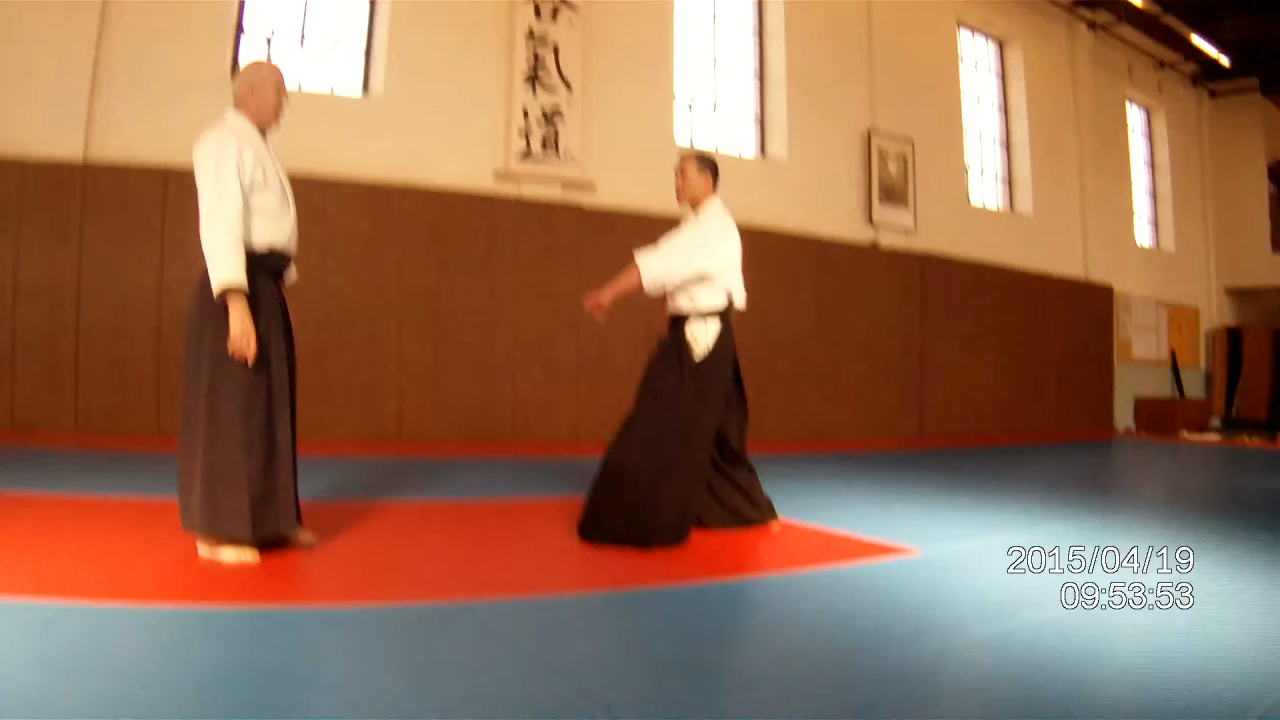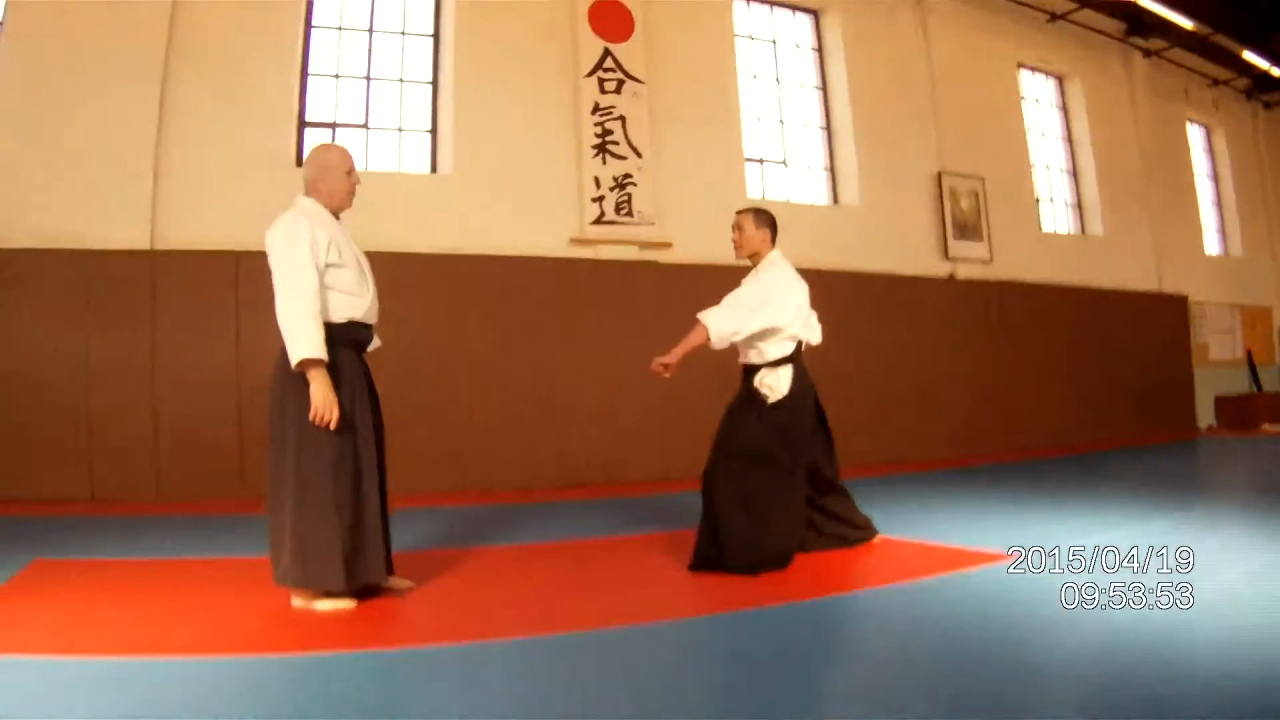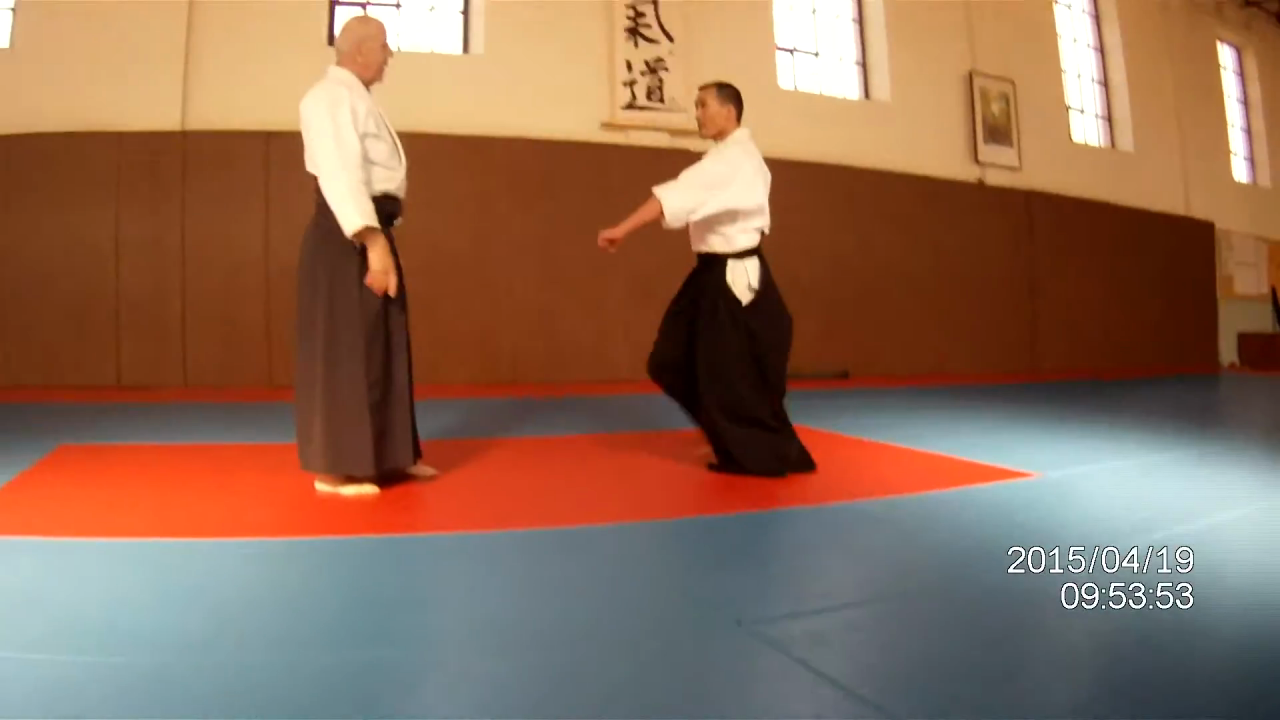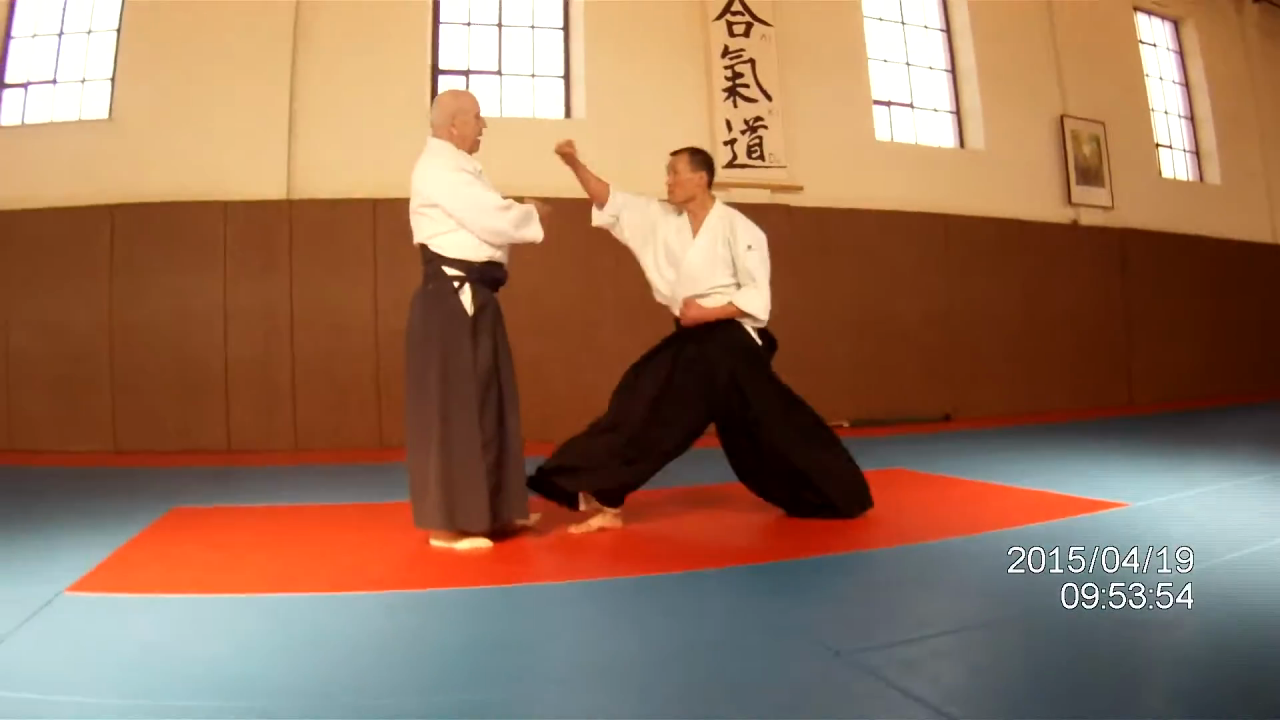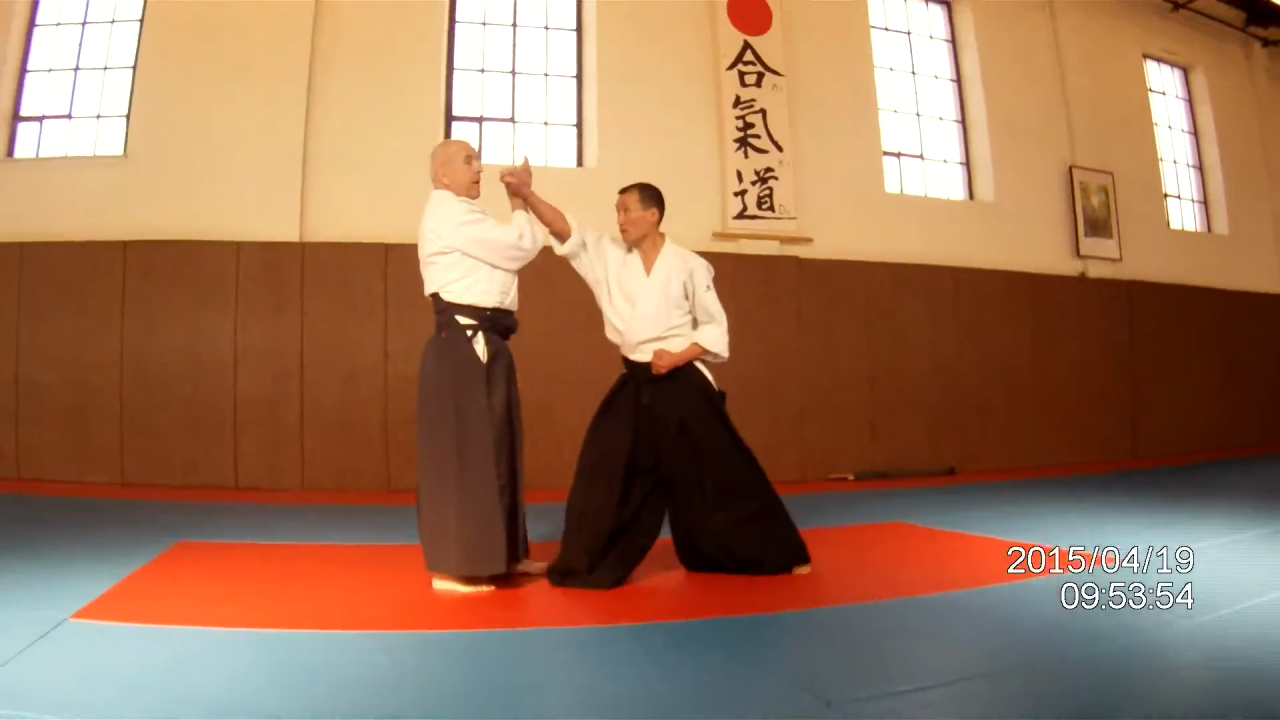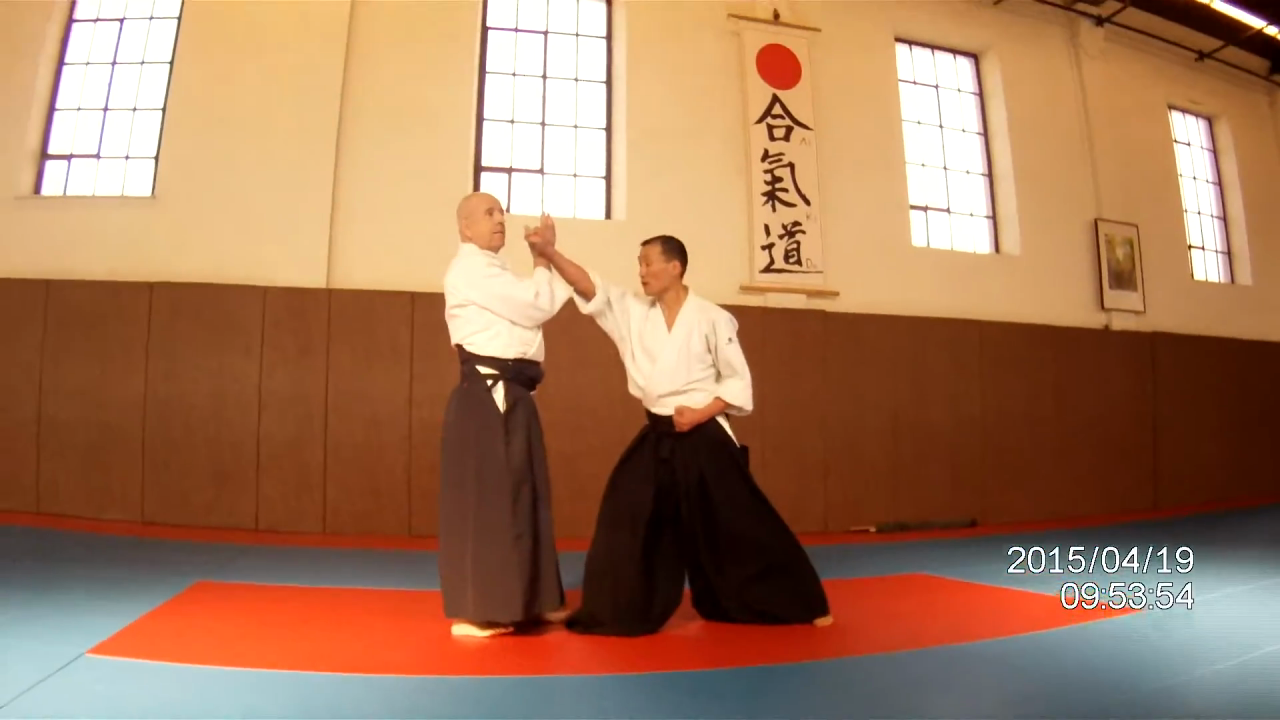
dt=0.3s
person 1, frame 1
left shoulder: (253, 144)
right shoulder: (225, 142)
right elbow: (220, 224)
right wrist: (237, 302)
left hip: (263, 288)
right hip: (238, 290)
left knee: (265, 408)
right knee: (230, 409)
left ankle: (267, 520)
right ankle: (215, 532)
person 1, frame 2
left shoulder: (327, 228)
right shoulder: (296, 227)
right elbow: (296, 304)
left wrist: (357, 353)
right wrist: (317, 375)
left hip: (347, 359)
right hip: (318, 362)
left knee: (355, 466)
right knee: (319, 470)
left ankle: (360, 570)
right ankle: (309, 583)
person 1, frame 3
left shoulder: (355, 98)
right shoulder: (330, 97)
right elbow: (340, 173)
left wrist: (382, 239)
right wrist: (374, 241)
left hip: (369, 234)
right hip: (344, 238)
left knee: (379, 347)
right knee: (343, 350)
left ankle: (386, 455)
right ankle: (333, 469)
person 1, frame 4
left shoulder: (452, 165)
right shoulder: (440, 167)
left elbow: (484, 220)
right elbow: (495, 221)
left wrist: (524, 215)
right wrist: (534, 213)
left hip: (470, 298)
right hip: (451, 300)
left knee: (486, 404)
right knee: (454, 409)
left ankle: (490, 511)
right ankle: (447, 525)
person 1, frame 5
left shoulder: (460, 215)
right shoulder: (448, 215)
left elbow: (504, 252)
right elbow: (517, 247)
right wrist: (519, 201)
left hip: (479, 345)
right hip: (463, 348)
left knee: (489, 451)
right knee: (464, 454)
left ankle: (498, 555)
right ankle: (451, 568)
person 1, frame 6
left shoulder: (487, 269)
right shoulder: (471, 269)
left elbow: (524, 311)
right elbow: (536, 305)
right wrist: (542, 259)
left hip: (507, 397)
right hip: (486, 398)
left knee: (517, 499)
right knee: (486, 501)
left ankle: (521, 604)
right ankle: (472, 614)
person 2, frame 1
left shoulder: (711, 225)
right shoulder: (714, 225)
left elbow: (660, 261)
right elbow: (735, 293)
left wrist: (607, 293)
left hip: (698, 338)
right hip: (705, 337)
left knee: (663, 429)
right knee: (714, 431)
left ankle: (641, 523)
right ankle: (747, 508)
person 2, frame 2
left shoulder: (771, 278)
right shoulder: (780, 277)
left elbow: (726, 317)
right elbow: (810, 330)
left wrist: (676, 354)
left hip: (772, 386)
right hip: (782, 383)
left knee: (739, 470)
right knee: (803, 466)
left ankle: (747, 551)
right ankle: (844, 531)
person 2, frame 3
left shoulder: (737, 156)
right shoulder: (729, 155)
left elbow: (684, 194)
left wrist: (622, 228)
left hip: (733, 279)
right hip: (715, 274)
left knee: (731, 377)
right knee: (677, 362)
left ankle: (769, 454)
person 2, frame 4
left shoulder: (736, 227)
right shoulder: (661, 219)
left elbow: (758, 296)
right elbow: (610, 203)
left wrist: (709, 311)
right wrist: (575, 163)
left hip: (730, 343)
right hip: (688, 342)
left knee: (775, 426)
right knee: (639, 413)
left ankle: (840, 499)
right ankle: (603, 502)
person 2, frame 5
left shoulder: (689, 265)
right shoulder: (609, 256)
left elbow: (715, 329)
right elbow: (567, 230)
left wrist: (678, 357)
right wrist: (527, 195)
left hip: (684, 384)
right hip: (636, 386)
left knee: (723, 473)
right knee: (606, 471)
left ankle: (778, 553)
right ankle: (595, 564)
person 2, frame 6
left shoulder: (712, 318)
right shoulder: (632, 311)
left elbow: (738, 383)
right elbow: (591, 289)
left wrist: (701, 414)
right wrist: (549, 252)
left hip: (704, 437)
right hip: (657, 437)
left knee: (741, 525)
right knee: (626, 521)
left ankle: (800, 603)
right ankle: (619, 613)
